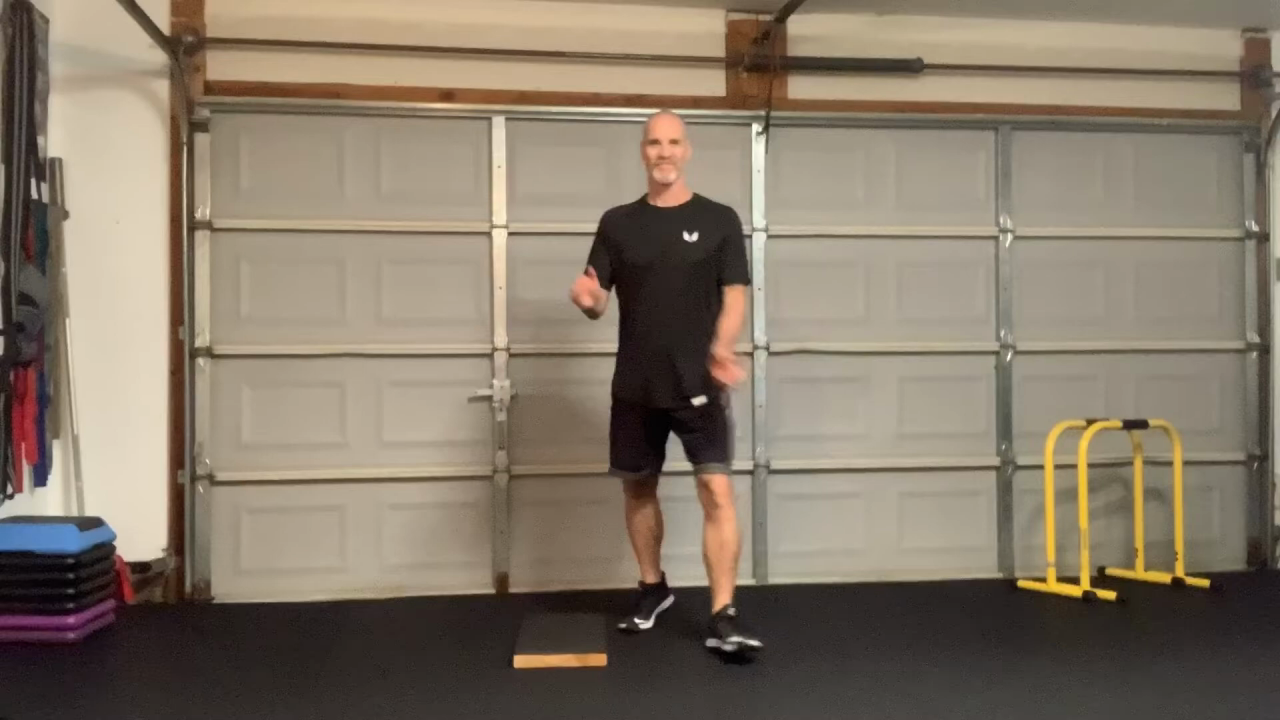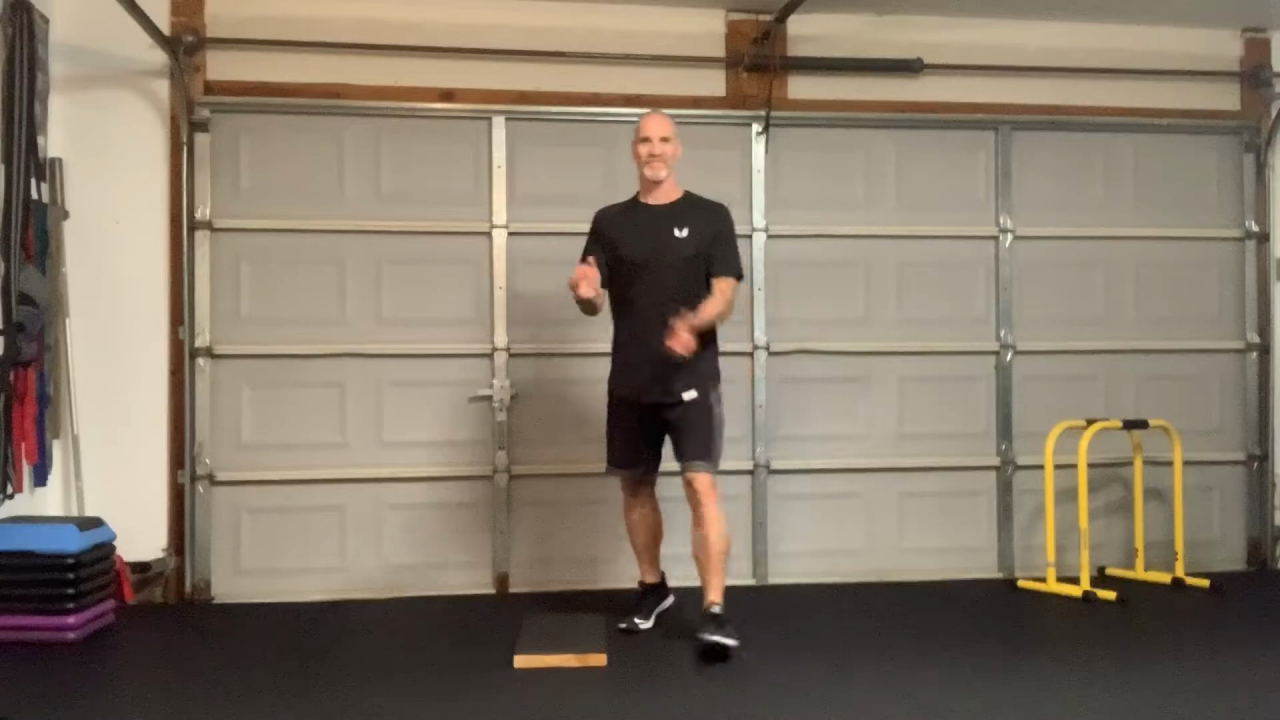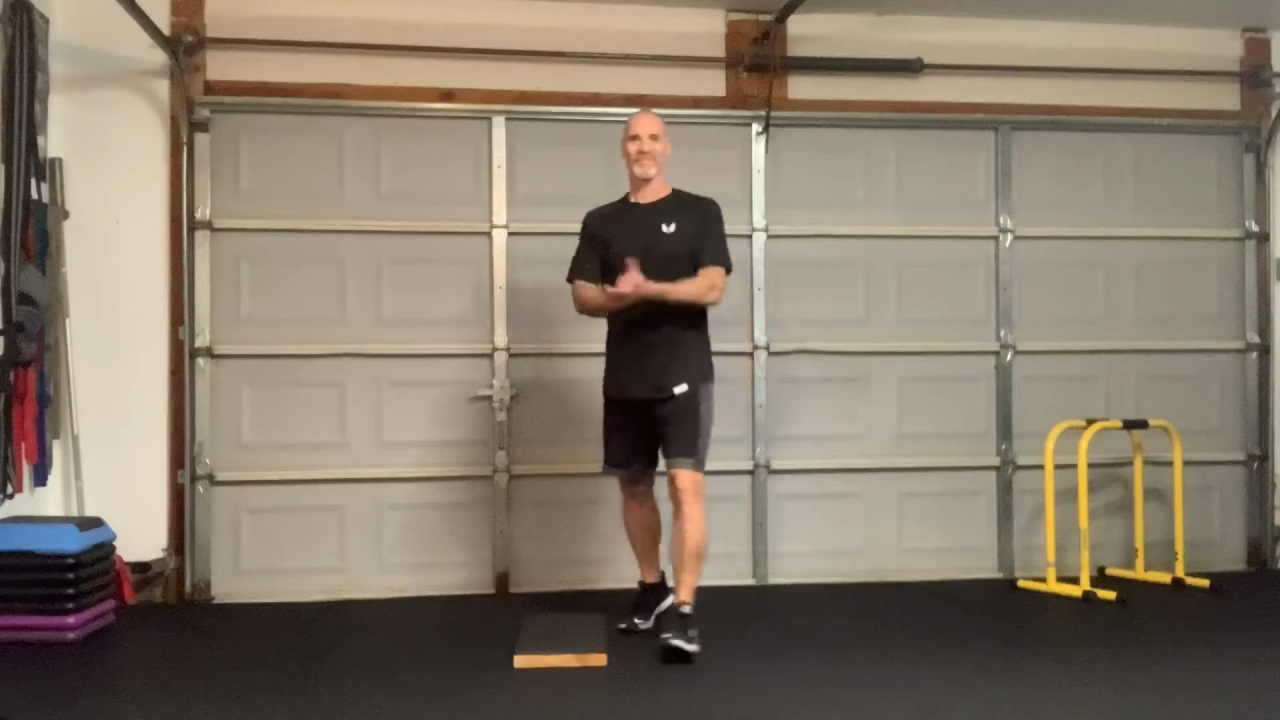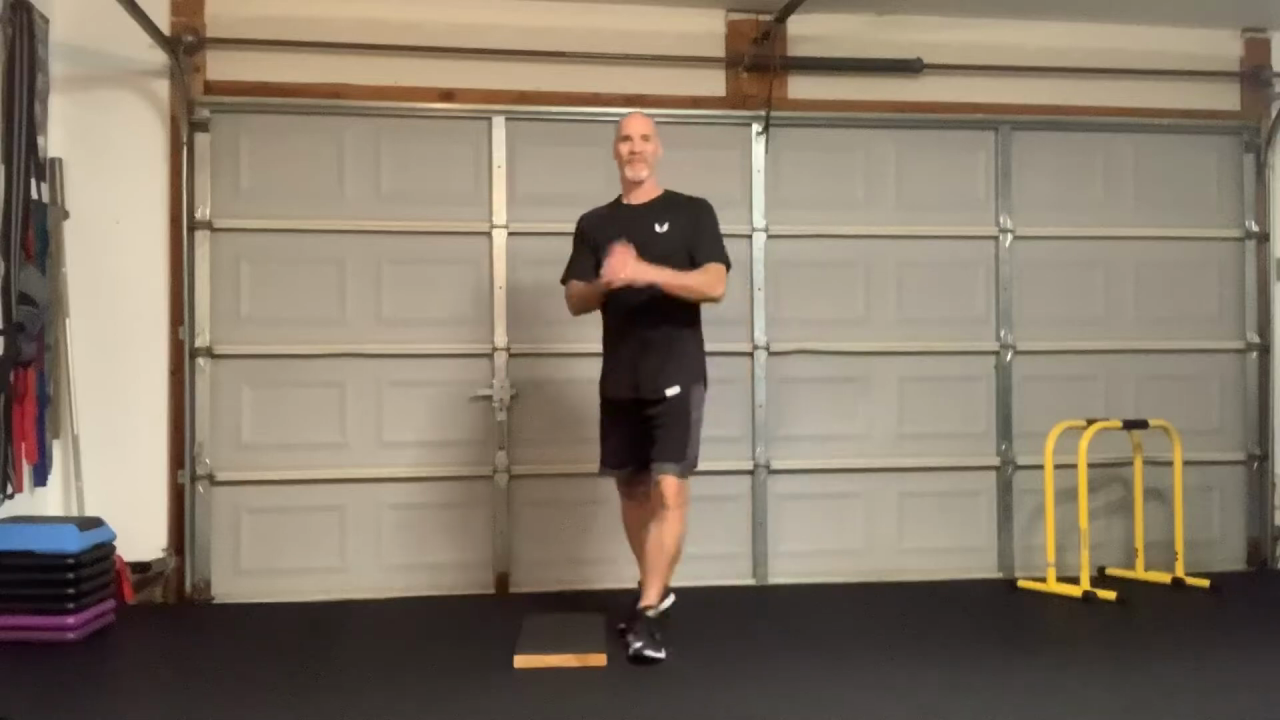
dt=0.1s
person 1, frame 1
left shoulder: (719, 220)
right shoulder: (616, 223)
left elbow: (734, 296)
right elbow: (599, 301)
left wrist: (725, 346)
right wrist: (585, 300)
left hip: (699, 384)
right hip: (635, 384)
left knee: (716, 491)
right knee: (638, 489)
left ankle: (724, 615)
right ankle: (653, 586)
person 1, frame 2
left shoulder: (711, 216)
right shoulder: (610, 221)
left elbow: (724, 293)
right elbow: (596, 301)
left wrist: (693, 325)
right wrist: (586, 294)
left hip: (691, 379)
right hip: (630, 382)
left knee: (702, 487)
right knee: (636, 486)
left ankle: (713, 611)
right ankle: (653, 586)
person 1, frame 3
left shoulder: (699, 211)
right shoulder: (600, 221)
left elbow: (713, 287)
right elbow: (581, 299)
left wrist: (651, 288)
right wrist: (616, 295)
left hip: (684, 374)
right hip: (624, 379)
left knee: (684, 485)
right knee: (634, 485)
left ankle: (682, 610)
right ankle: (653, 587)
person 1, frame 4
left shoulder: (693, 212)
right shoulder: (594, 223)
left elbow: (714, 285)
right elbow: (576, 300)
left wrist: (648, 272)
right wrist: (608, 282)
left hip: (677, 376)
right hip: (620, 380)
left knee: (670, 490)
right knee: (632, 487)
left ankle: (647, 614)
right ankle: (653, 589)
